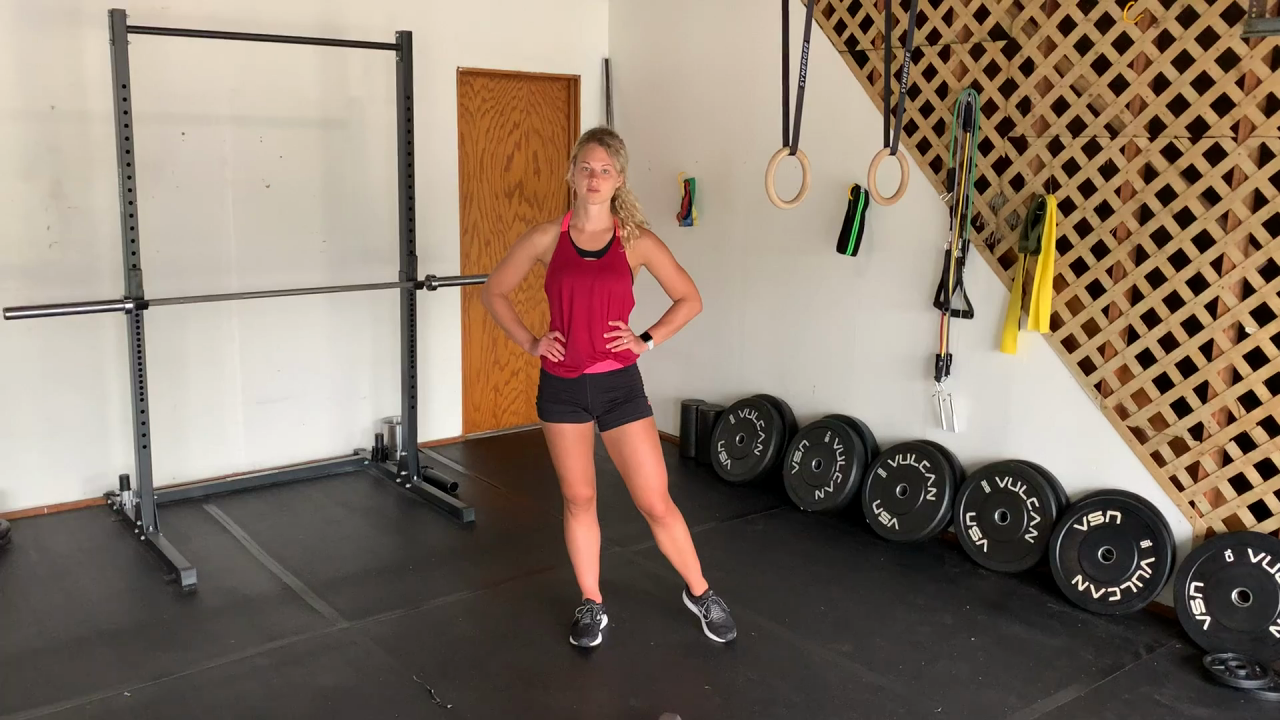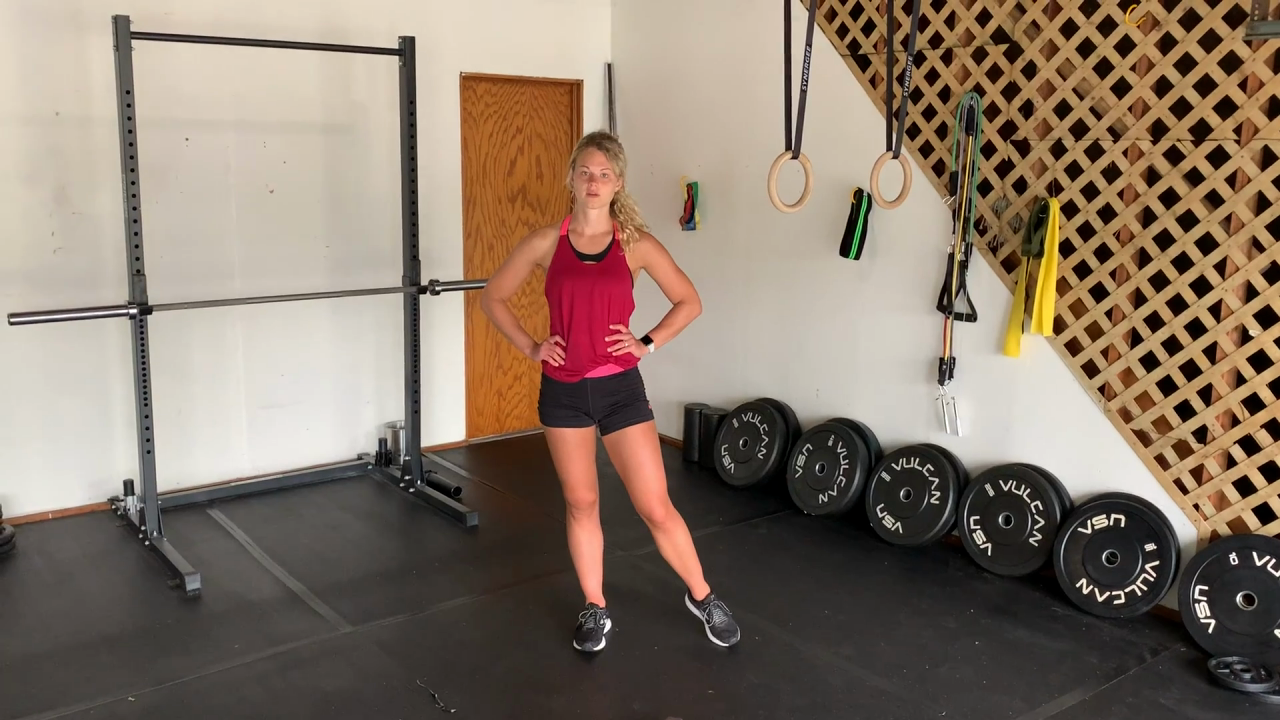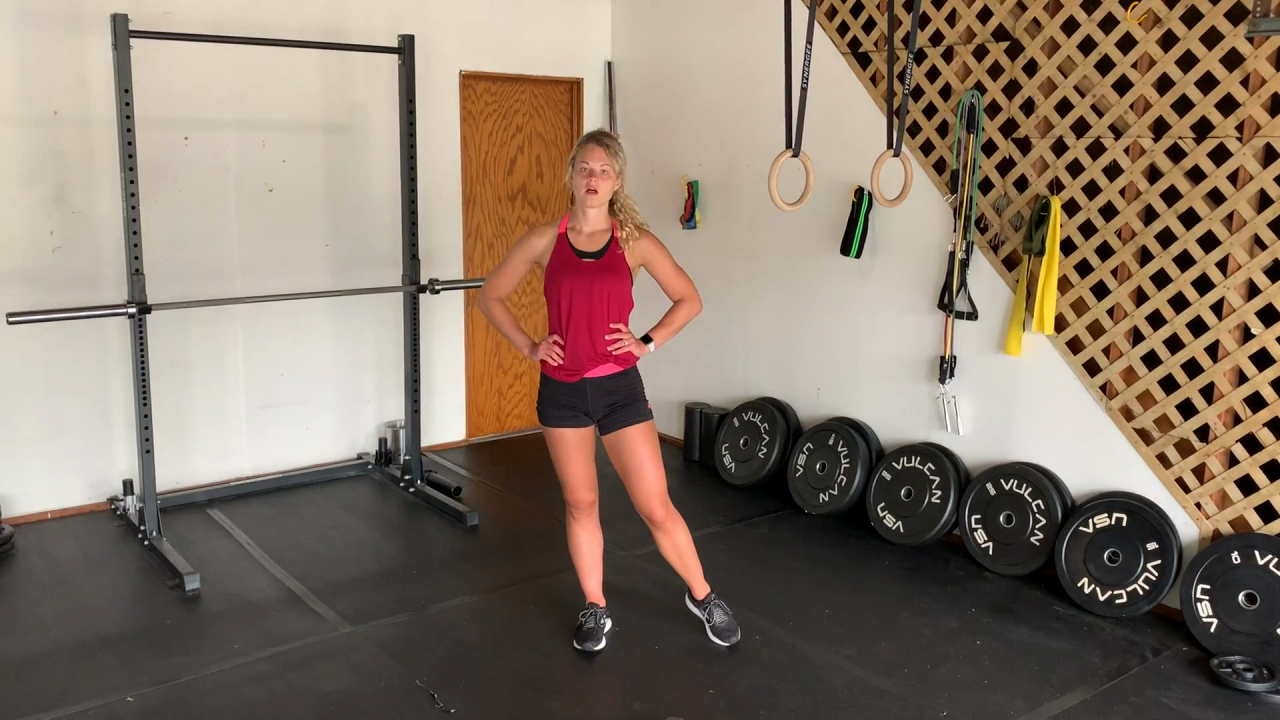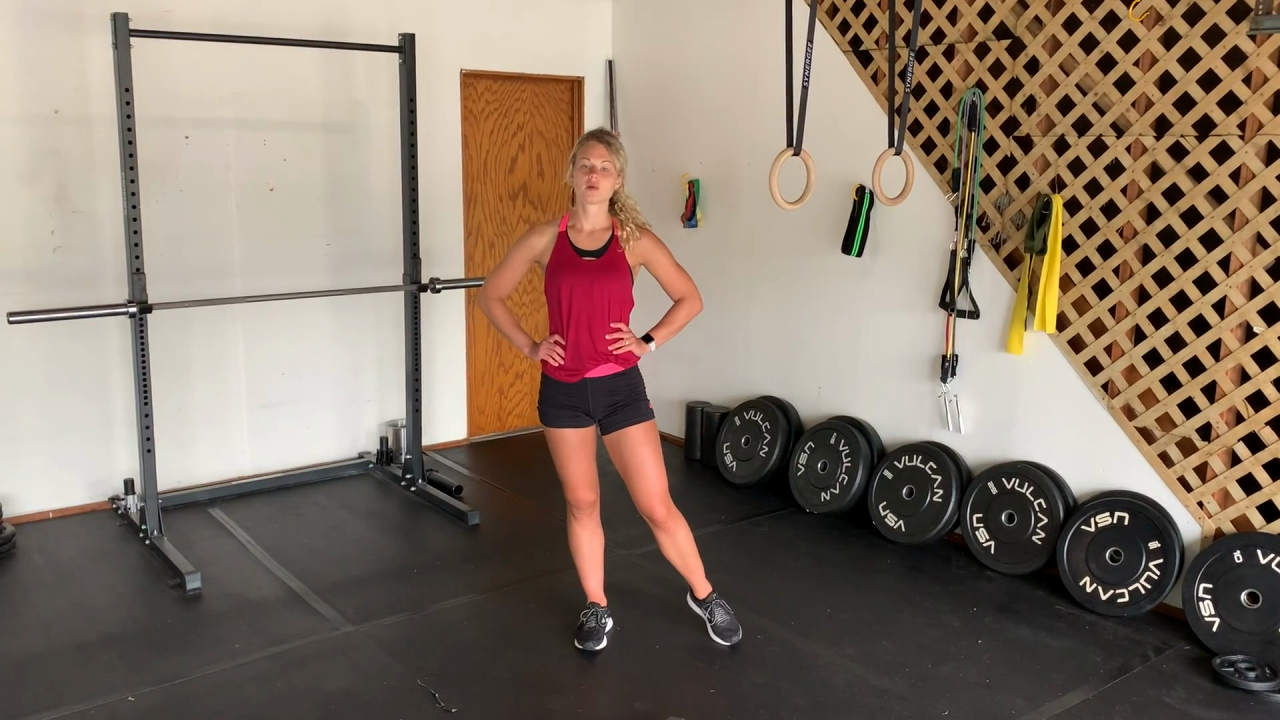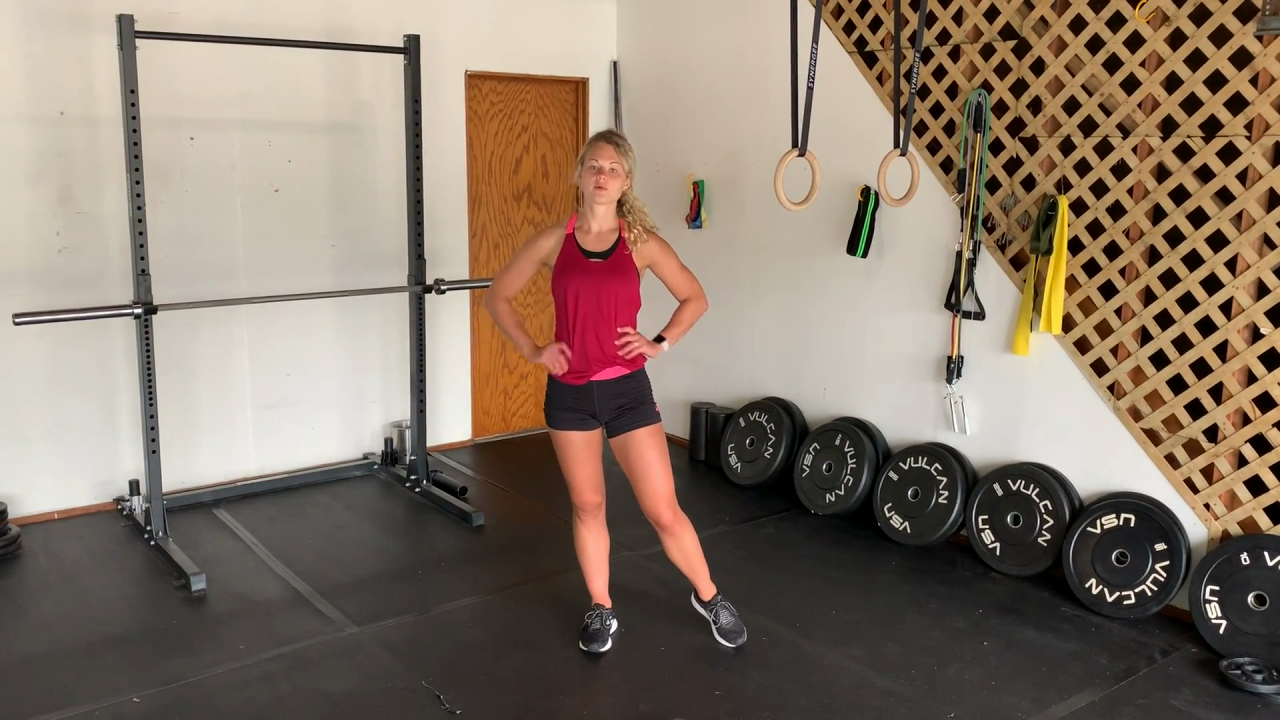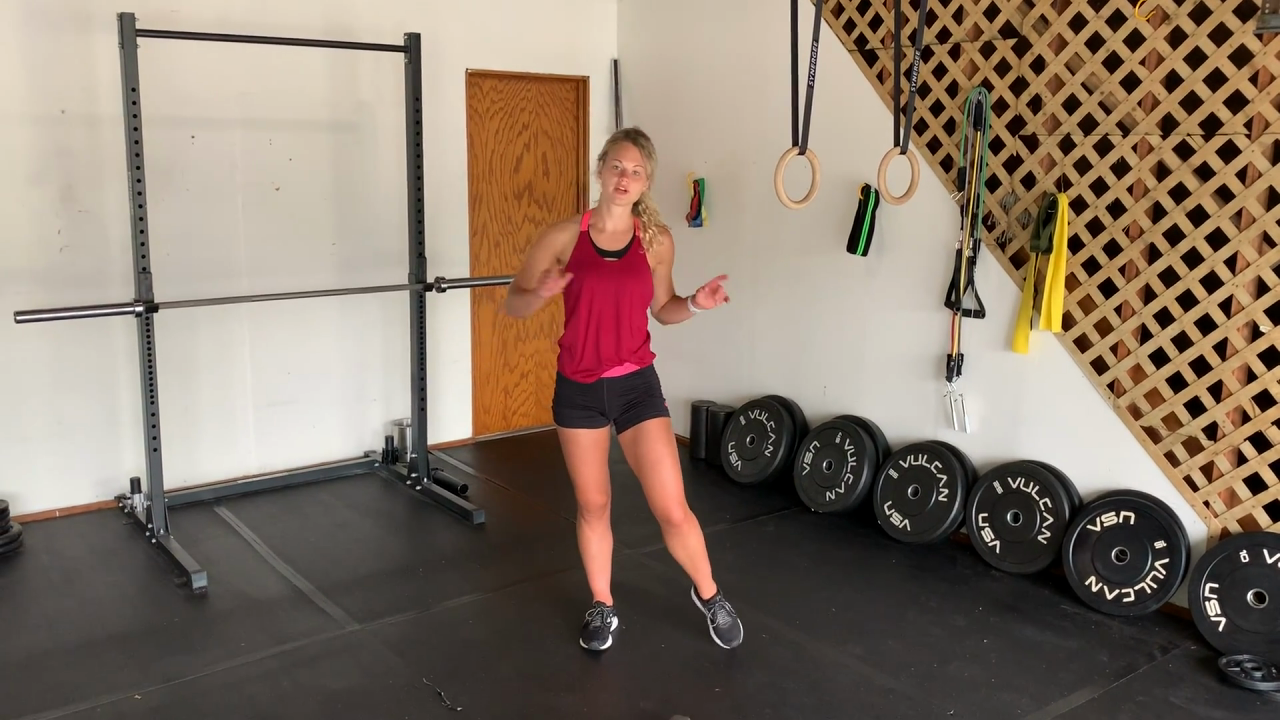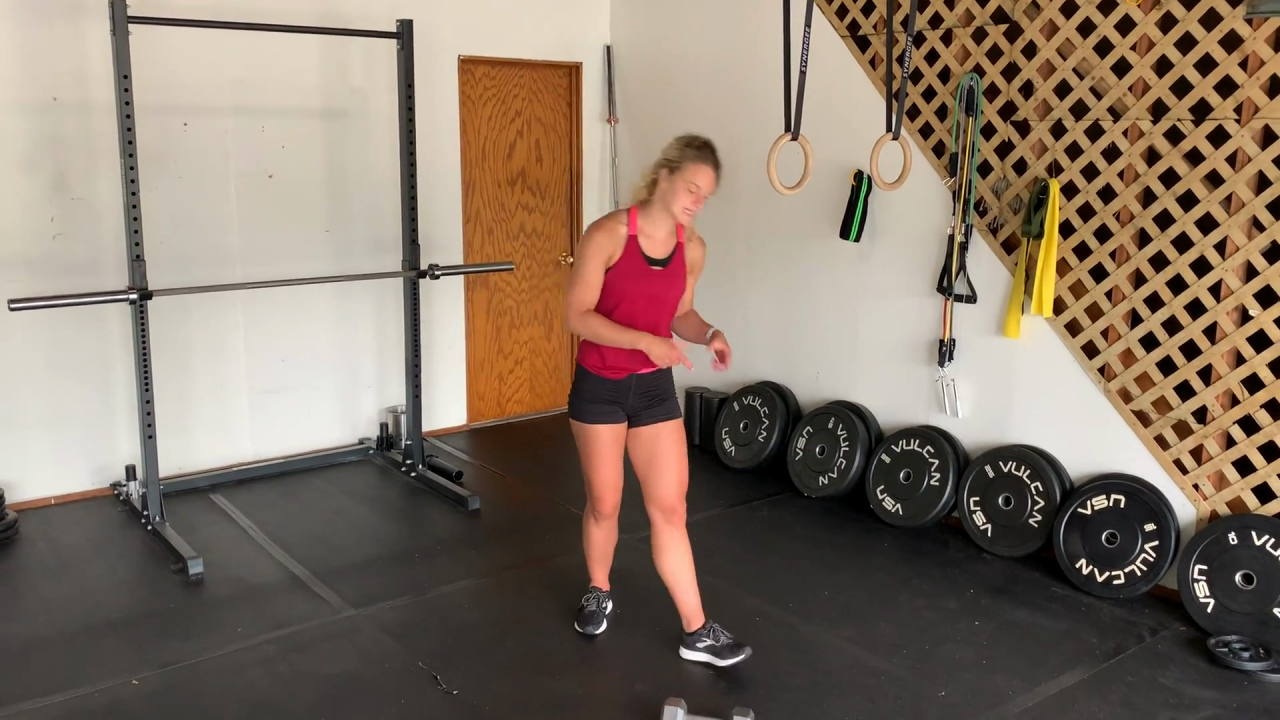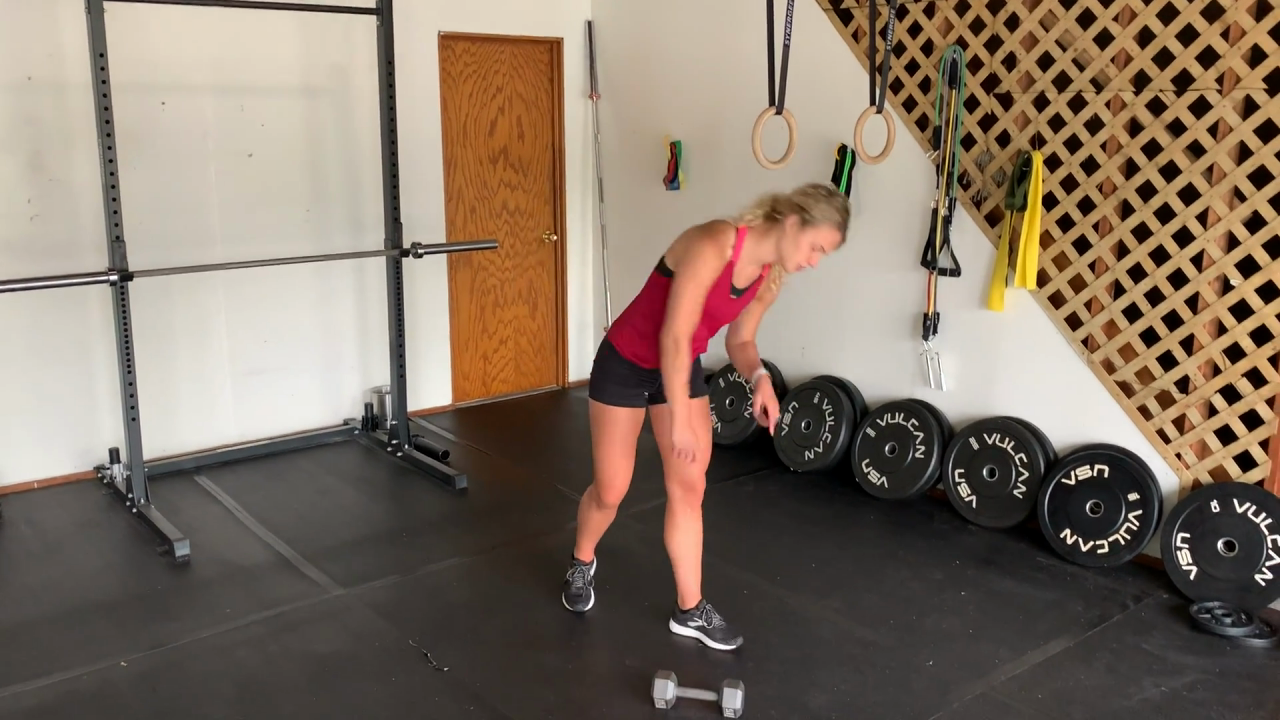
dt=0.4s
person 1, frame 1
left shoulder: (636, 240)
right shoulder: (546, 237)
left elbow: (689, 298)
right elbow: (494, 291)
left wrist: (648, 340)
right wrist: (528, 341)
left hip: (619, 385)
right hip: (562, 386)
left knee: (656, 502)
right knee: (578, 499)
left ankle: (700, 593)
right ankle: (591, 605)
person 1, frame 2
left shoulder: (636, 244)
right shoulder: (545, 242)
left elbow: (689, 302)
right elbow: (493, 297)
left wrist: (648, 343)
right wrist: (529, 347)
left hip: (619, 388)
right hip: (563, 390)
left knee: (656, 507)
right knee: (581, 504)
left ankle: (702, 597)
right ankle: (595, 609)
person 1, frame 3
left shoulder: (635, 241)
right shoulder: (544, 239)
left elbow: (689, 299)
right elbow: (490, 295)
left wrist: (649, 342)
right wrist: (528, 345)
left hip: (619, 388)
right hip: (562, 390)
left knee: (656, 507)
right knee: (581, 504)
left ankle: (703, 596)
right ankle: (595, 609)
person 1, frame 4
left shoulder: (635, 240)
right shoulder: (544, 238)
left elbow: (690, 299)
right elbow: (490, 295)
left wrist: (649, 342)
right wrist: (529, 346)
left hip: (620, 387)
right hip: (563, 390)
left knee: (657, 507)
right knee: (582, 504)
left ankle: (704, 596)
right ankle: (596, 608)
person 1, frame 5
left shoulder: (642, 241)
right shoulder: (551, 241)
left elbow: (695, 298)
right elbow: (498, 295)
left wrist: (659, 343)
right wrist: (531, 349)
left hip: (626, 389)
right hip: (569, 392)
left knee: (663, 510)
right knee: (587, 506)
left ankle: (709, 597)
right ankle: (601, 609)
person 1, frame 6
left shoulder: (656, 239)
right shoulder: (564, 235)
right elbow: (514, 303)
left wrist: (695, 303)
right wrist: (540, 292)
left hip: (636, 385)
right hip: (578, 388)
left knee: (671, 508)
right knee: (592, 506)
left ankle: (709, 594)
right ankle: (602, 607)
person 1, frame 7
left shoulder: (693, 248)
right shoulder: (607, 234)
right elbow: (577, 316)
left wrist: (711, 334)
right wrist: (645, 341)
left hip: (654, 386)
right hip: (599, 385)
left knee: (669, 509)
right knee: (604, 504)
left ankle: (697, 631)
right ankle: (598, 593)
person 1, frame 8
left shoulder: (769, 277)
right shoulder: (711, 246)
left elbow: (739, 341)
right elbow: (675, 336)
left wrist: (759, 377)
right wrist: (680, 424)
left hip: (682, 367)
right hip: (625, 362)
left knee: (689, 485)
right knee: (610, 490)
left ankle: (690, 609)
right ankle: (582, 562)
